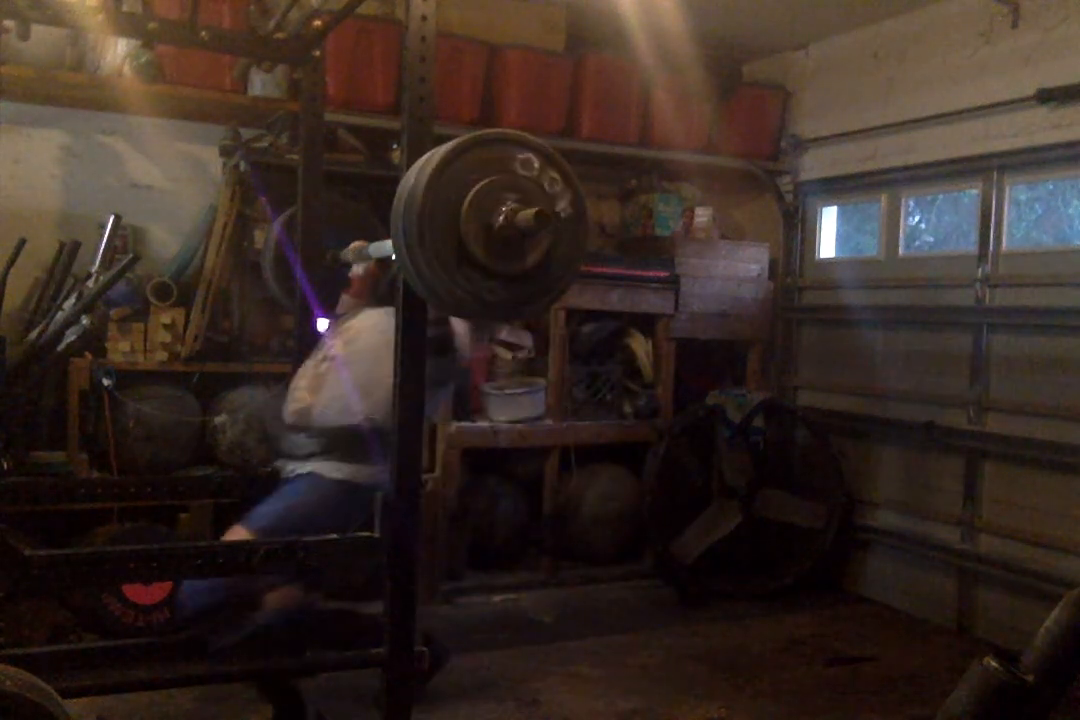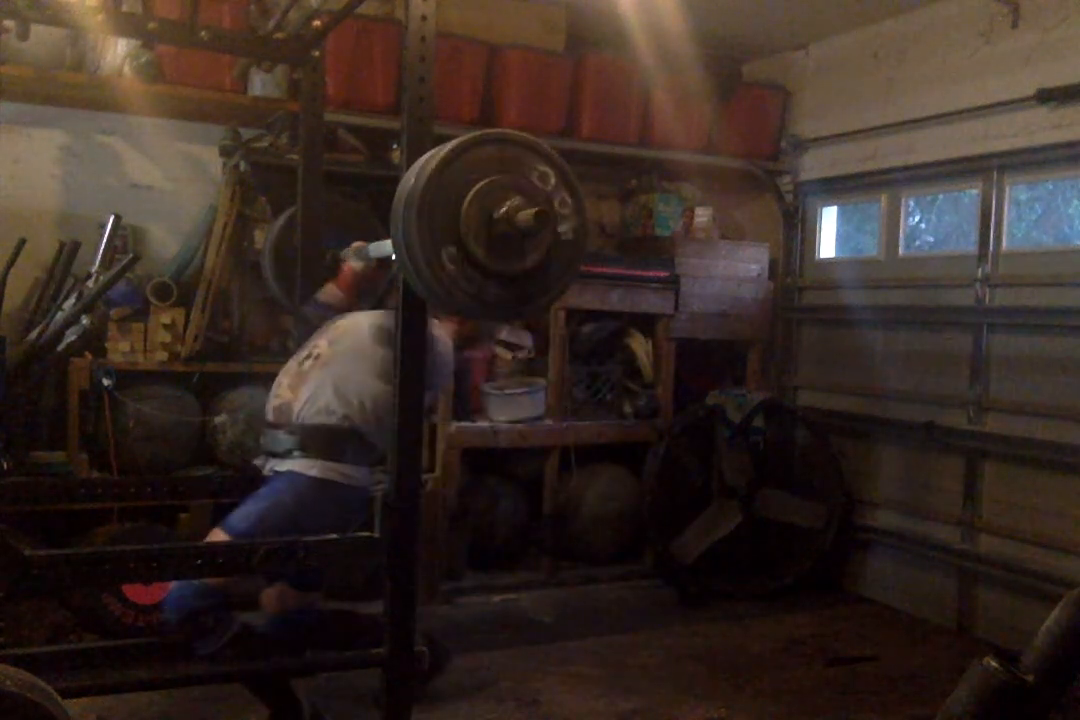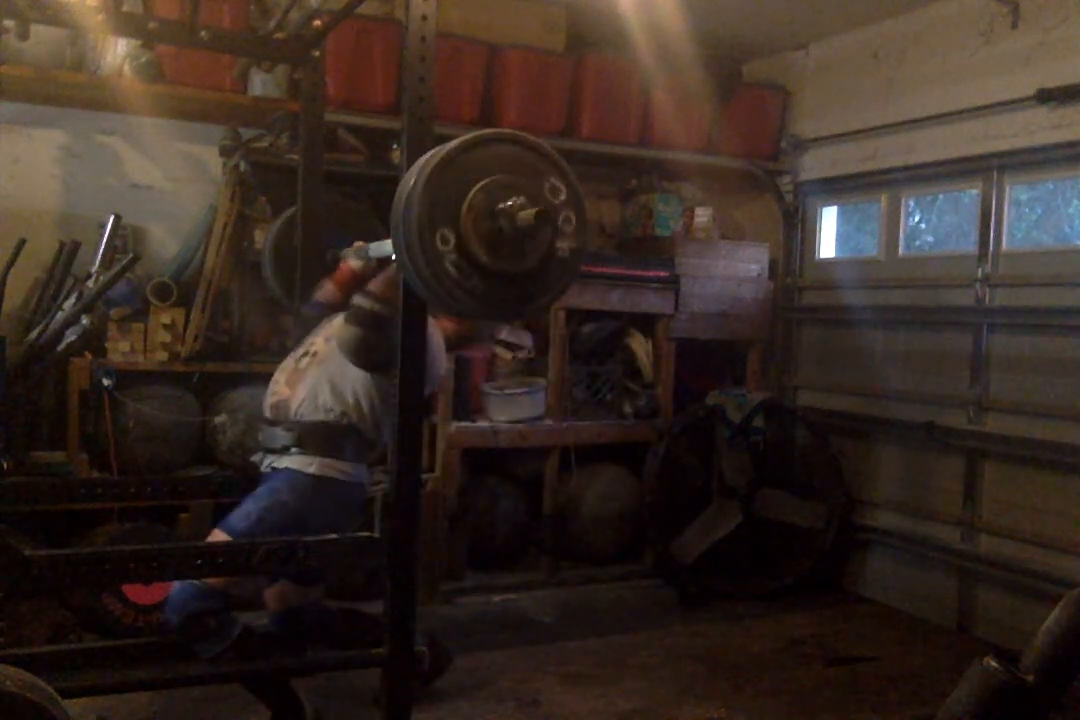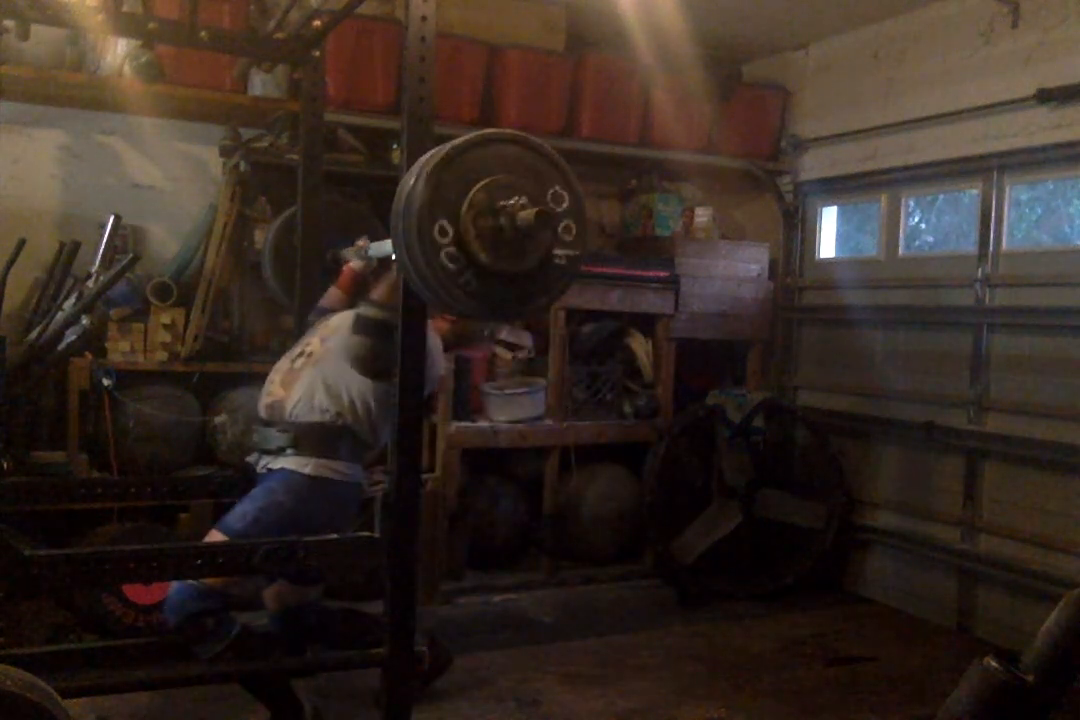
dt=0.2s
person 1, frame 1
left shoulder: (444, 336)
right shoulder: (386, 315)
left elbow: (430, 339)
right elbow: (340, 338)
right wrist: (361, 283)
left hip: (335, 481)
right hip: (317, 476)
left knee: (204, 595)
right knee: (282, 616)
person 1, frame 2
left shoulder: (428, 343)
right shoulder: (393, 324)
left elbow: (392, 347)
right elbow: (319, 331)
right wrist: (352, 275)
left hip: (316, 480)
right hip: (306, 477)
left knee: (188, 603)
right knee: (290, 621)
person 1, frame 3
left shoulder: (418, 340)
right shoulder: (398, 324)
left elbow: (358, 336)
right elbow: (313, 325)
right wrist: (354, 269)
left hip: (314, 476)
right hip: (302, 472)
left knee: (191, 604)
right knee: (295, 619)
right ankle: (418, 652)
person 1, frame 4
left shoulder: (418, 342)
right shoulder: (397, 327)
left elbow: (366, 350)
right elbow: (322, 329)
left wrist: (405, 270)
right wrist: (352, 272)
left hip: (309, 477)
right hip: (297, 474)
left knee: (188, 604)
right knee: (294, 619)
right ankle: (415, 652)
